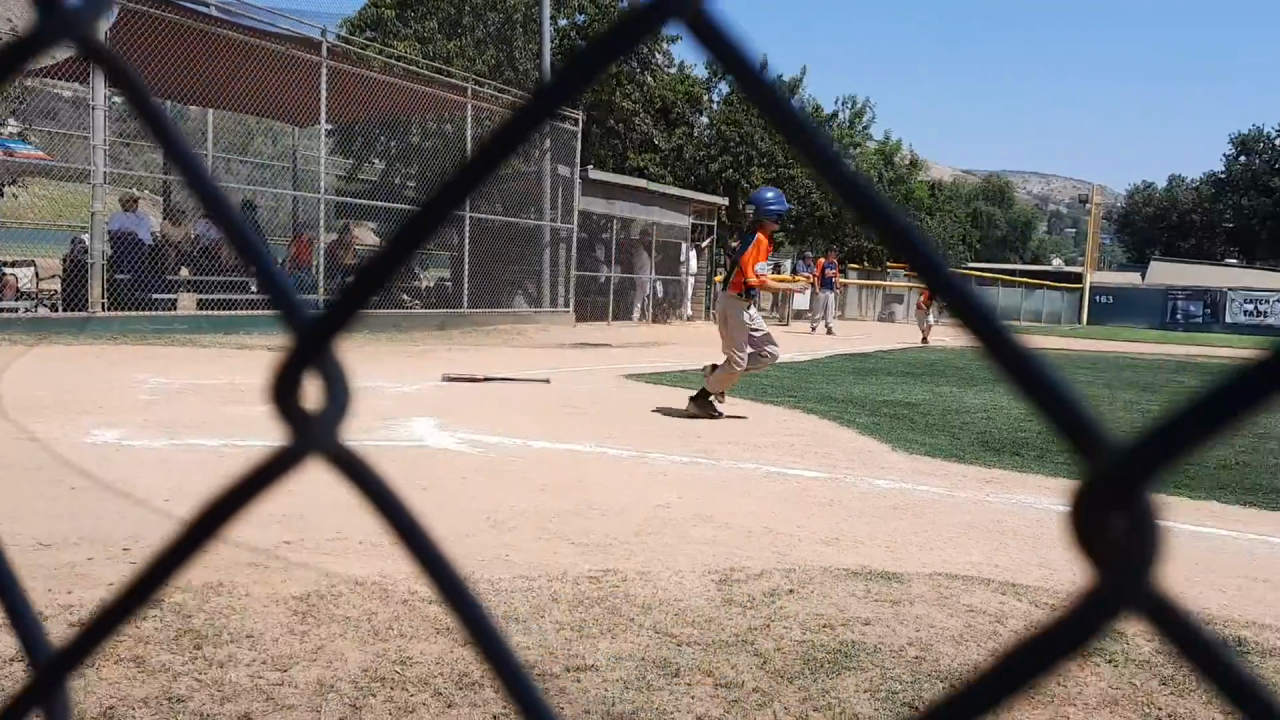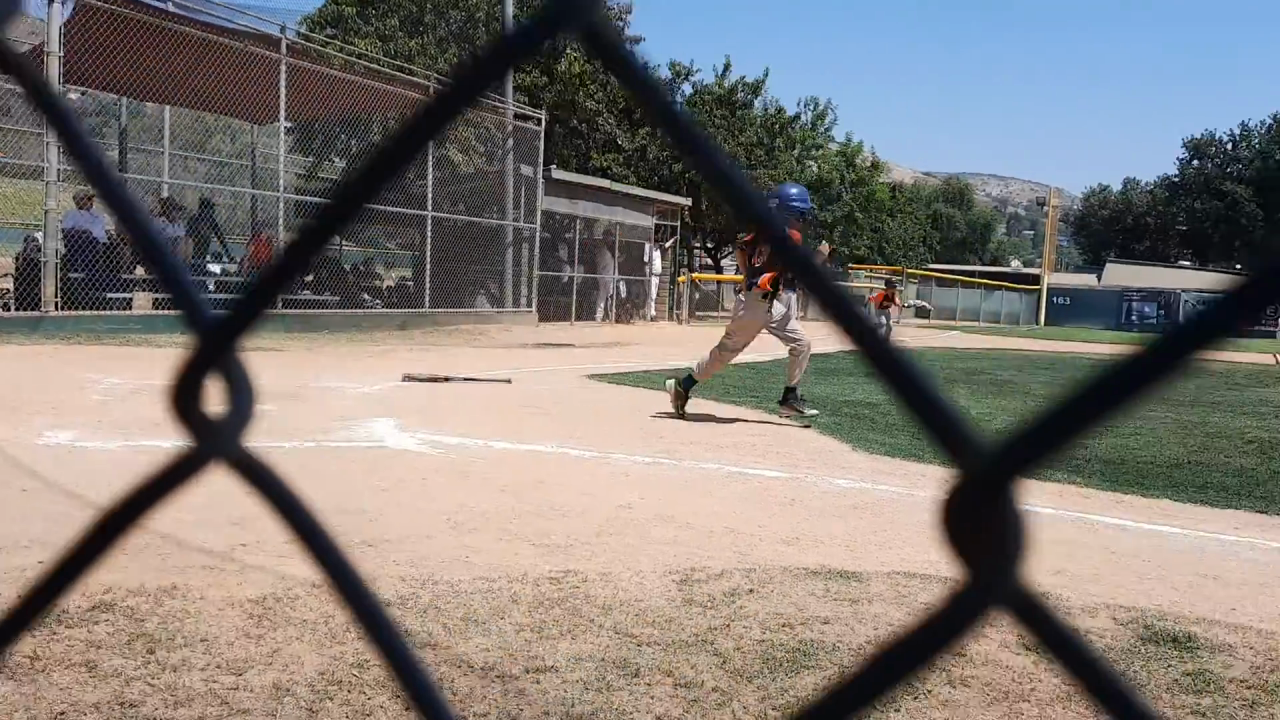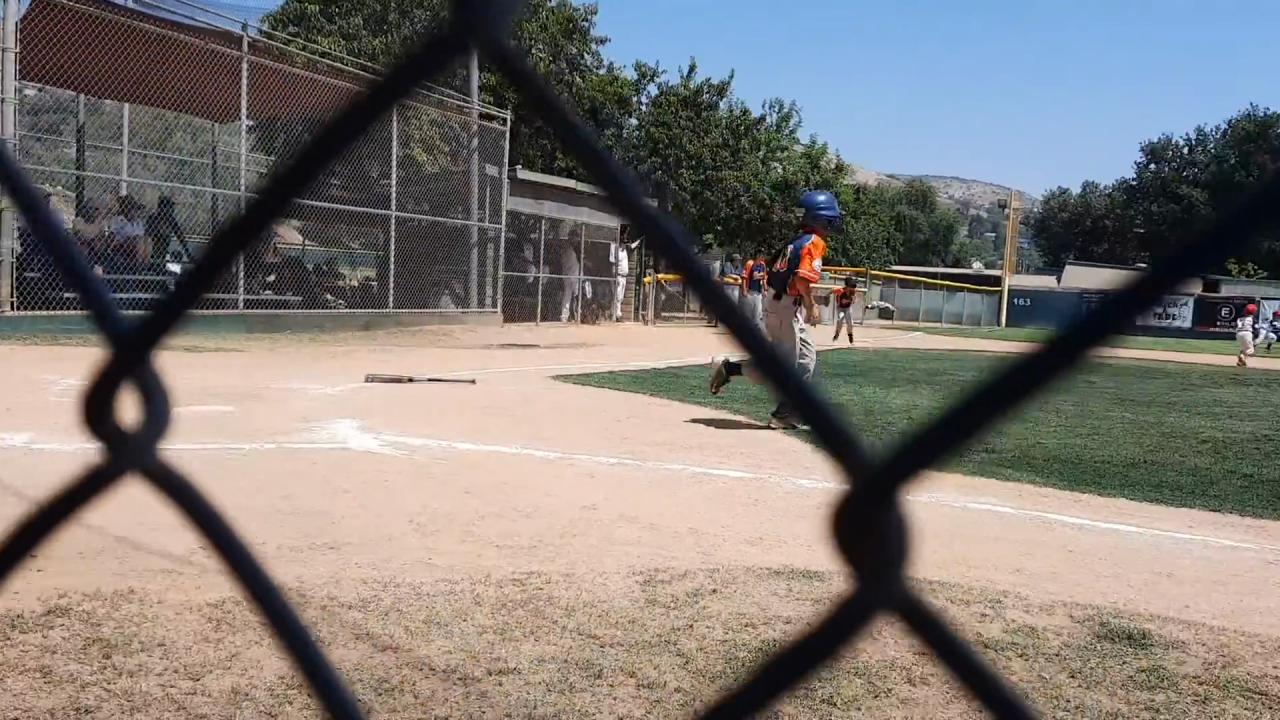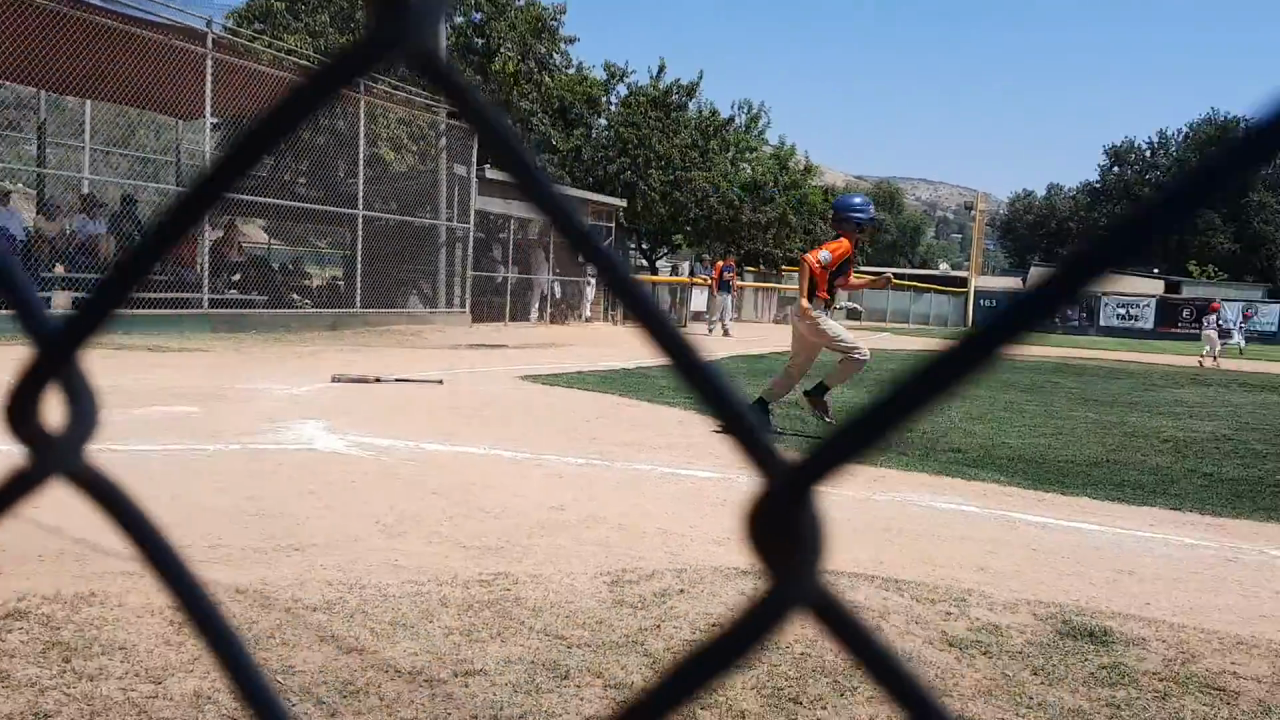
dt=0.1s
person 1, frame 1
left shoulder: (756, 235)
right shoulder: (759, 240)
left elbow: (741, 267)
right elbow: (756, 281)
right wrist: (791, 288)
left hip: (744, 305)
right hip: (733, 306)
left knee: (770, 353)
right knee: (737, 363)
left ankle: (716, 374)
right ankle: (700, 399)
person 1, frame 2
right shoulder: (791, 236)
left elbow: (740, 247)
left wrist: (748, 277)
right wrist: (819, 255)
left hip: (769, 303)
right hip: (755, 304)
left knee: (801, 344)
right knee: (727, 351)
left ankle: (790, 399)
right ankle: (683, 386)
person 1, frame 3
left shoulder: (798, 241)
right shoulder: (816, 243)
left elbow: (781, 271)
right elbow: (805, 277)
right wrist: (811, 307)
left hip: (789, 307)
right hip: (782, 308)
left knee: (807, 361)
left ankle: (786, 410)
right ankle: (727, 367)
person 1, frame 4
left shoulder: (844, 246)
right shoulder: (843, 246)
left elbow: (844, 282)
right elbow: (808, 260)
left wrist: (874, 283)
right wrist: (803, 299)
left hip: (812, 313)
right hip: (811, 314)
left knee: (796, 369)
right knee: (859, 355)
left ankle: (760, 408)
right ankle: (816, 394)
